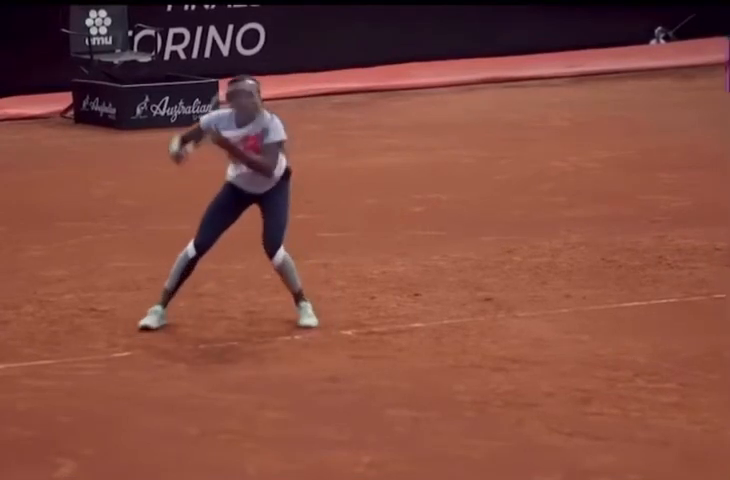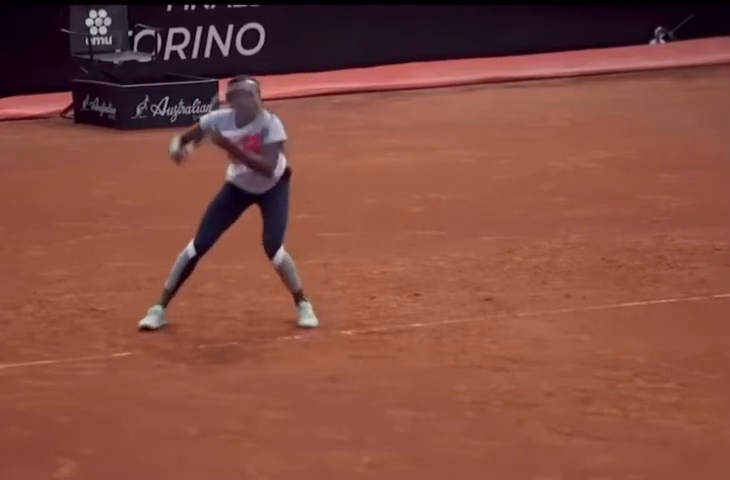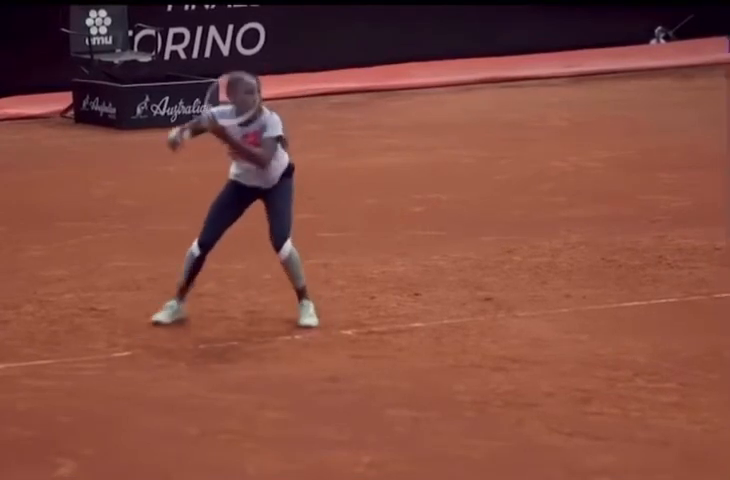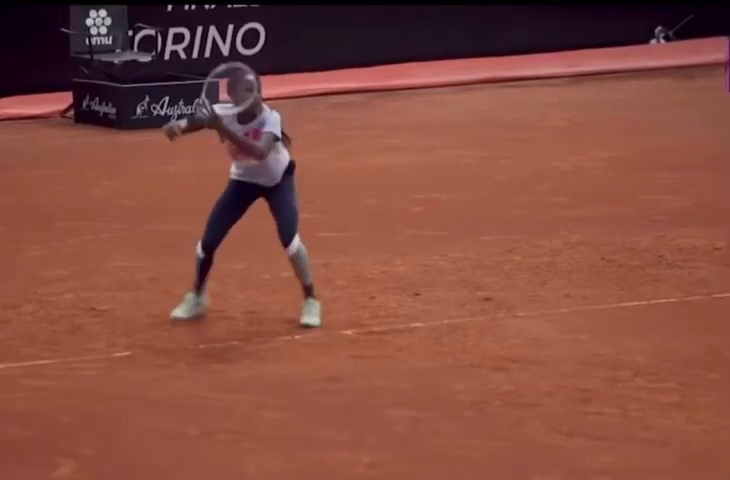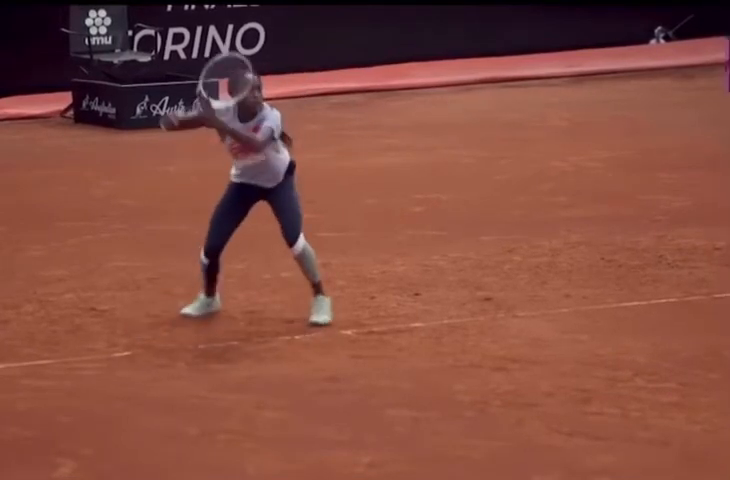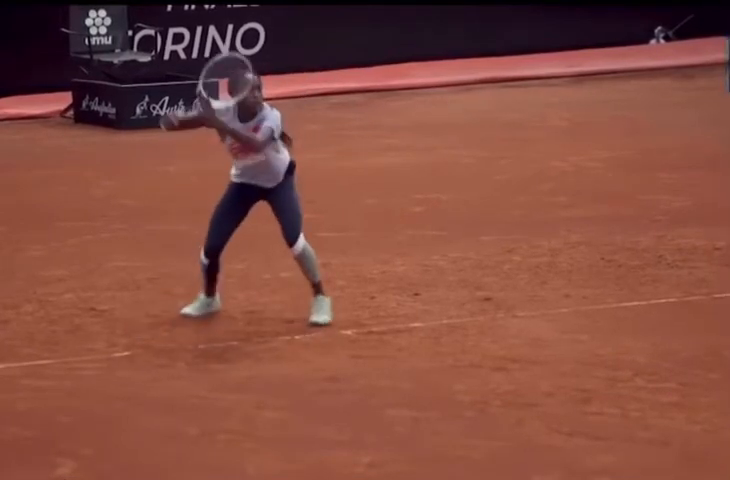
dt=0.2s
person 1, frame 1
left shoulder: (270, 123)
right shoulder: (219, 119)
left elbow: (268, 168)
right elbow: (181, 139)
left wrist: (230, 148)
right wrist: (177, 149)
left hip: (273, 187)
right hip: (238, 186)
left knee: (273, 248)
right knee: (198, 245)
left ankle: (303, 304)
right ankle: (160, 308)
person 1, frame 2
left shoulder: (270, 123)
right shoulder: (219, 119)
left elbow: (268, 168)
right elbow: (181, 139)
left wrist: (230, 147)
right wrist: (177, 149)
left hip: (273, 186)
right hip: (238, 186)
left knee: (273, 248)
right knee: (198, 245)
left ankle: (303, 304)
right ankle: (160, 308)
person 1, frame 3
left shoulder: (270, 120)
right shoulder: (221, 115)
left elbow: (263, 160)
right elbow: (182, 131)
left wrist: (226, 136)
right wrist: (177, 136)
left hip: (276, 182)
right hip: (241, 182)
left knee: (280, 242)
right knee: (203, 242)
left ankle: (305, 303)
right ankle: (177, 302)
person 1, frame 4
left shoulder: (270, 118)
right shoulder: (220, 113)
left elbow: (260, 152)
right elbow: (182, 125)
left wrist: (222, 128)
right wrist: (174, 127)
left hip: (278, 180)
right hip: (243, 181)
left knee: (289, 239)
right knee: (208, 242)
left ankle: (311, 301)
right ankle: (196, 297)
person 1, frame 5
left shoulder: (270, 115)
right shoulder: (222, 112)
left elbow: (257, 144)
right elbow: (173, 122)
left wrist: (219, 124)
right wrist: (171, 120)
left hip: (279, 180)
right hip: (243, 182)
left knee: (294, 239)
right knee: (211, 246)
left ankle: (320, 298)
right ankle: (209, 298)
person 1, frame 6
left shoulder: (270, 115)
right shoulder: (223, 112)
left elbow: (257, 143)
right elbow: (173, 122)
left wrist: (218, 124)
right wrist: (171, 120)
left hip: (279, 180)
right hip: (243, 182)
left knee: (294, 239)
right knee: (211, 247)
left ankle: (320, 298)
right ankle: (209, 298)
